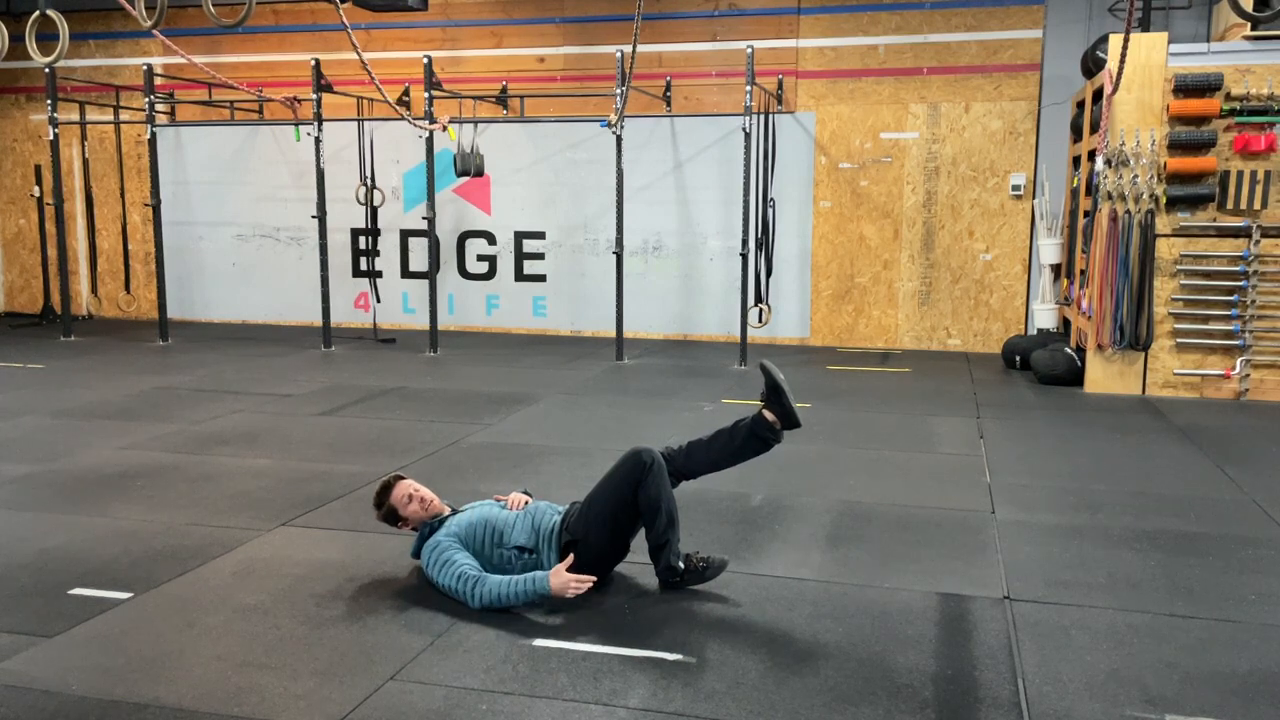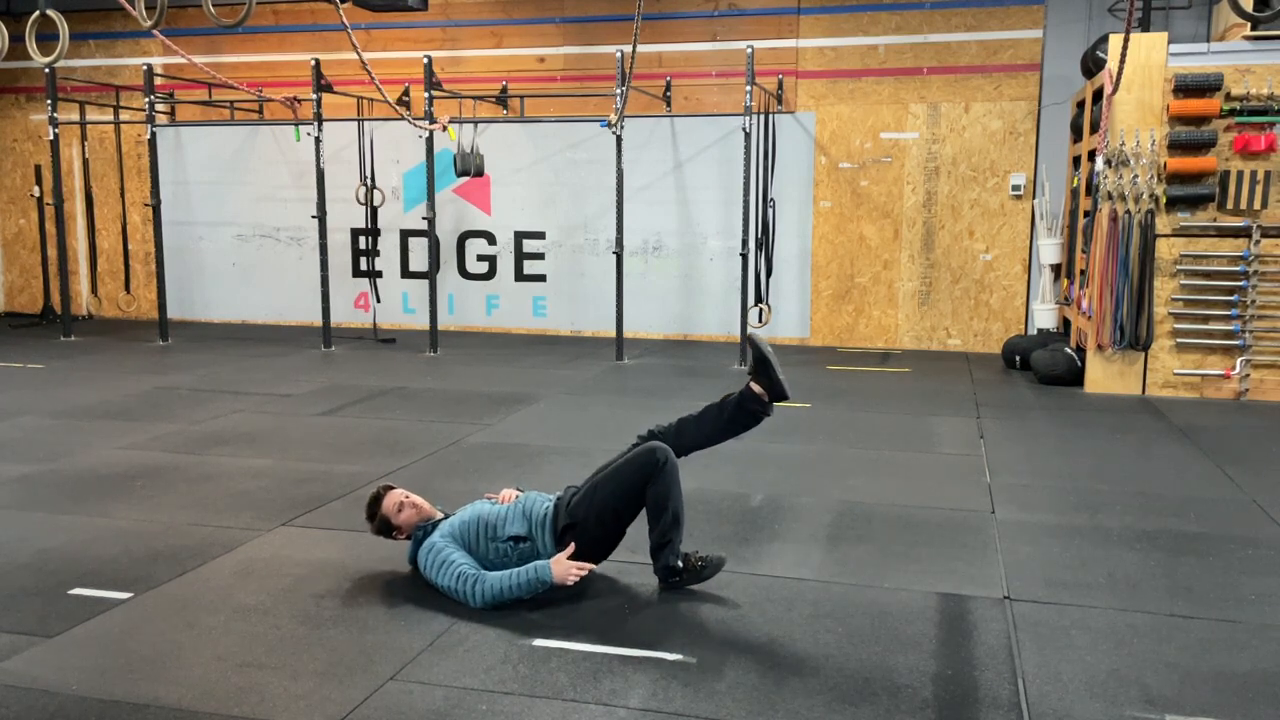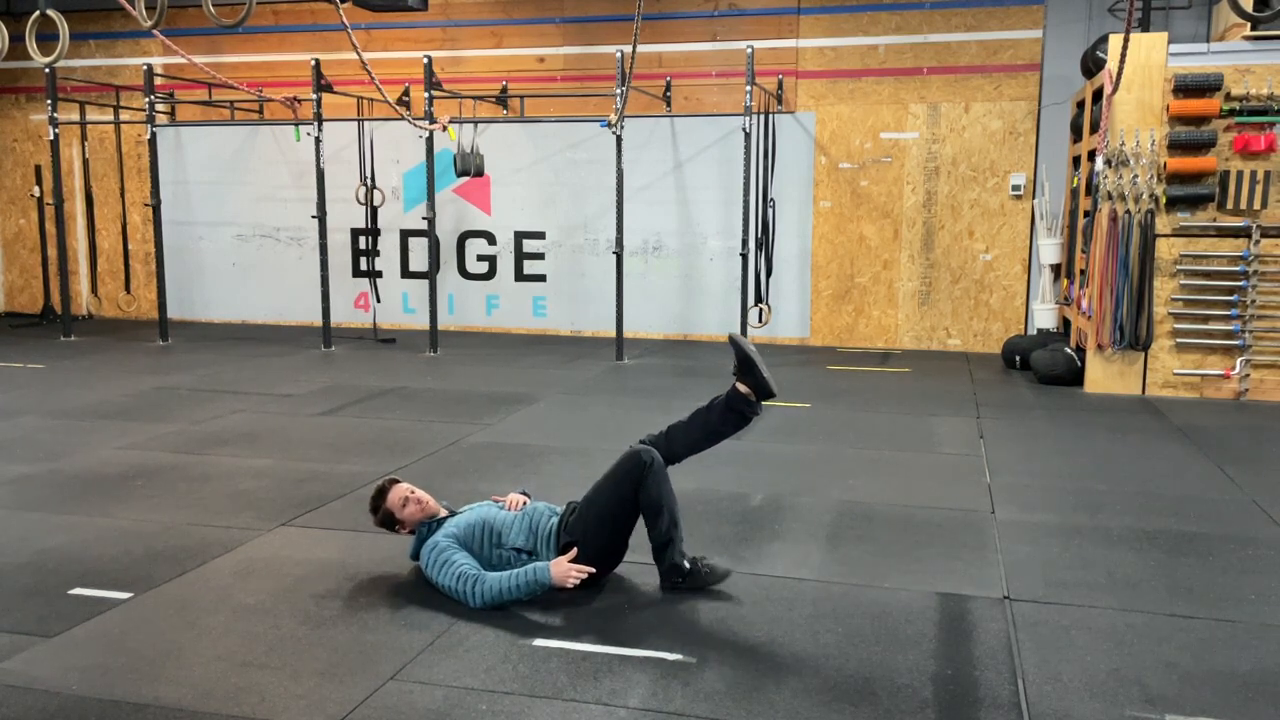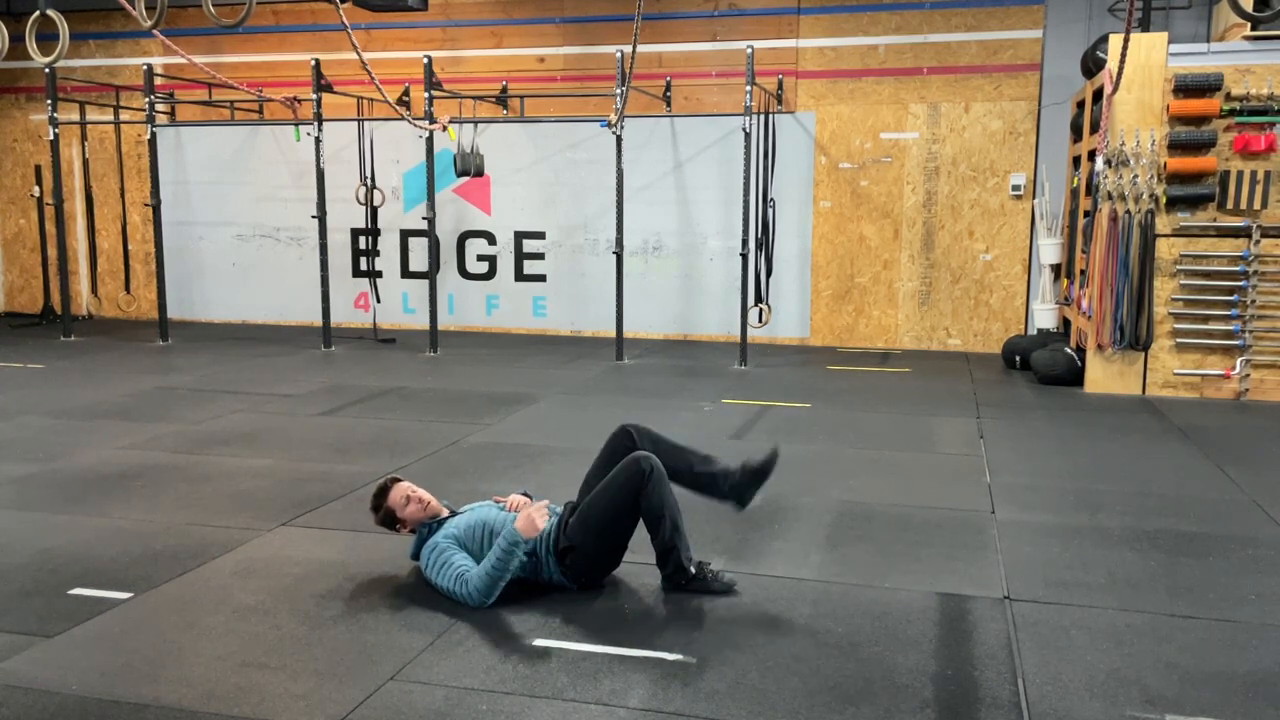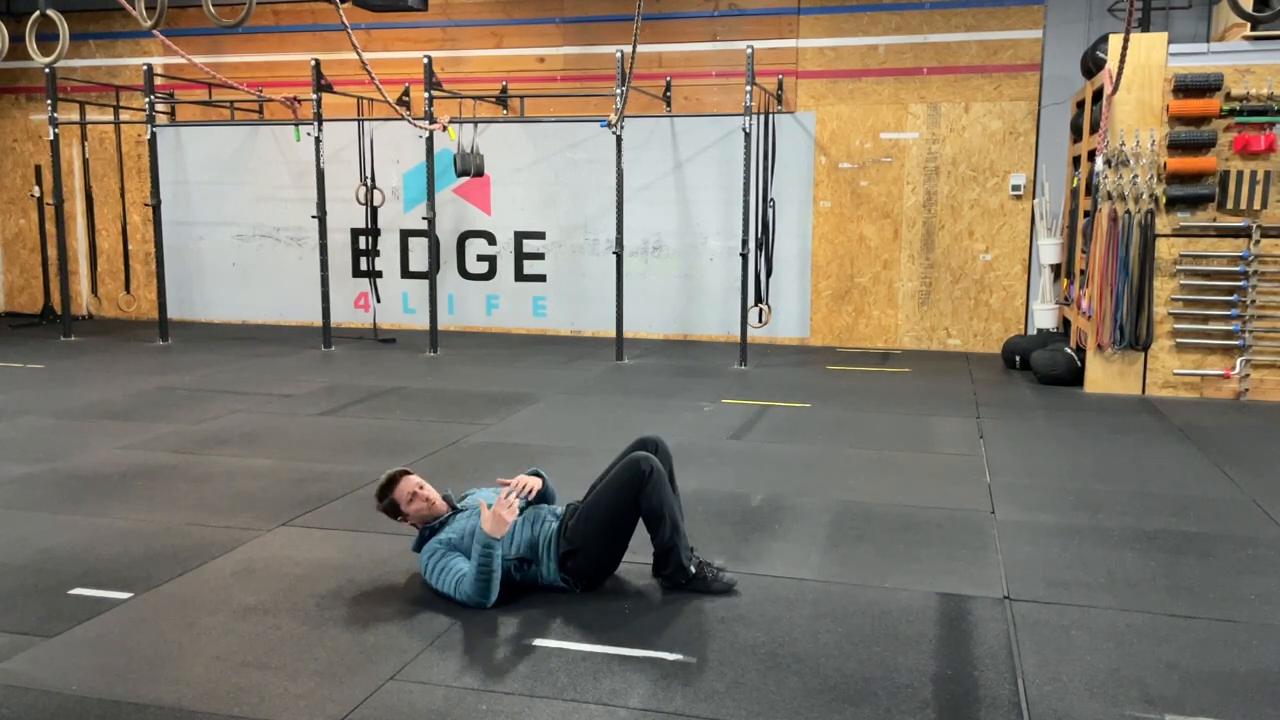
dt=1s
person 1, frame 1
left shoulder: (469, 511)
right shoulder: (438, 548)
right elbow: (477, 589)
left wrist: (521, 495)
right wrist: (544, 583)
left hip: (571, 522)
right hip: (577, 550)
left knee: (670, 462)
right knee: (642, 461)
left ankle: (769, 421)
right ankle: (672, 568)
person 1, frame 2
left shoulder: (458, 519)
right shoulder: (433, 551)
right elbow: (477, 588)
left wrist: (512, 493)
right wrist: (545, 572)
left hip: (566, 509)
right hip: (571, 536)
left knee: (657, 442)
right knee: (656, 459)
left ankle: (757, 394)
right ankle: (671, 567)
person 1, frame 3
left shoulder: (465, 514)
right shoulder: (437, 550)
right elbow: (478, 590)
left wrist: (519, 496)
right wrist: (544, 575)
left hip: (571, 522)
right hip: (577, 552)
left knee: (652, 449)
right knee: (643, 462)
left ankle: (744, 395)
right ankle: (675, 569)
person 1, frame 4
left shoulder: (464, 512)
right shoulder: (435, 551)
right elbow: (479, 591)
left wrist: (521, 498)
right wrist: (517, 534)
left hip: (567, 522)
right hip: (571, 558)
left knee: (629, 437)
right knee: (642, 467)
left ankle: (734, 483)
right ankle: (682, 574)
person 1, frame 5
left shoulder: (473, 497)
right shoulder: (435, 553)
left elbow: (544, 503)
right elbow: (480, 595)
left wrist: (536, 479)
right wrist: (489, 536)
left hip: (570, 522)
right hip: (573, 559)
left knee: (650, 447)
right knee: (643, 467)
left ankle: (678, 555)
right ankle: (680, 571)
